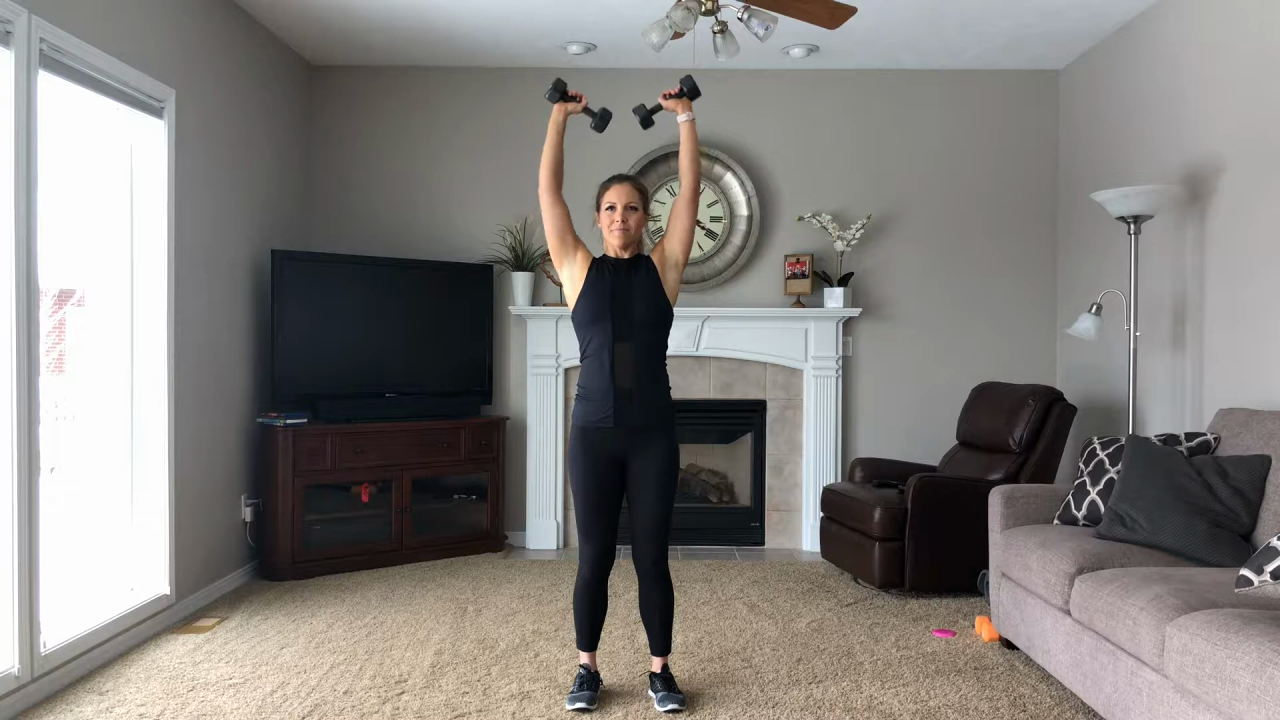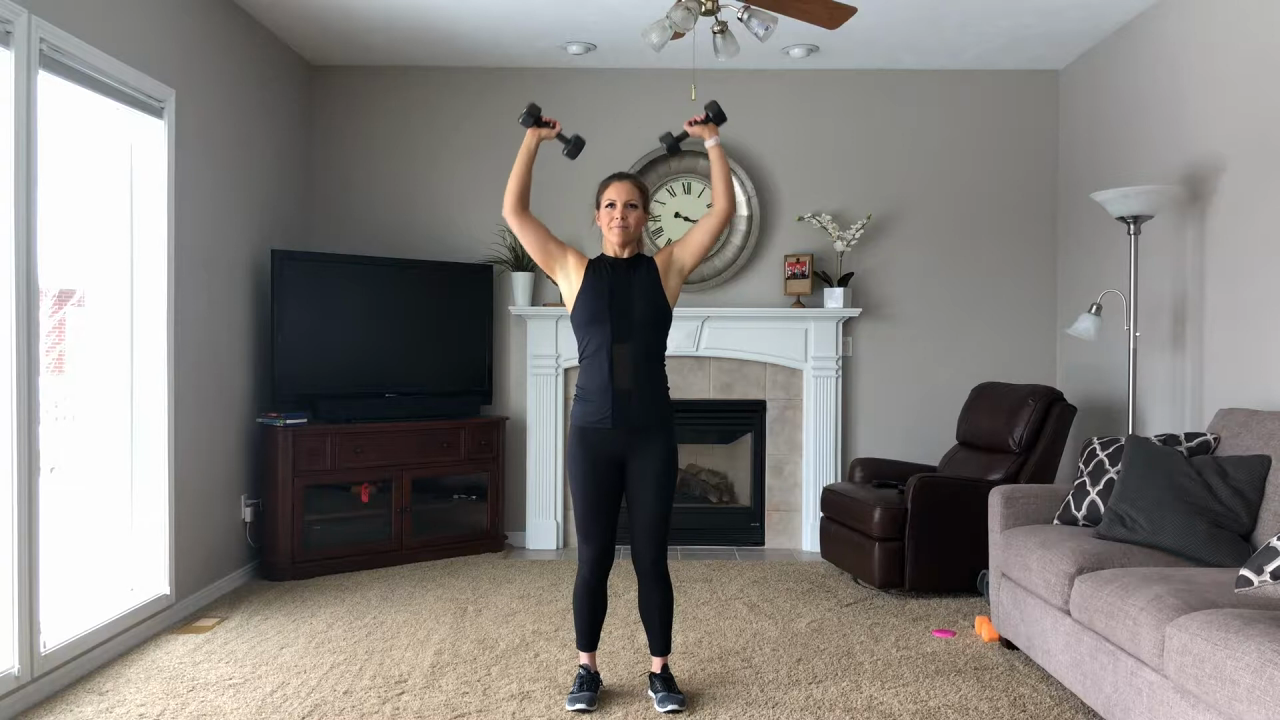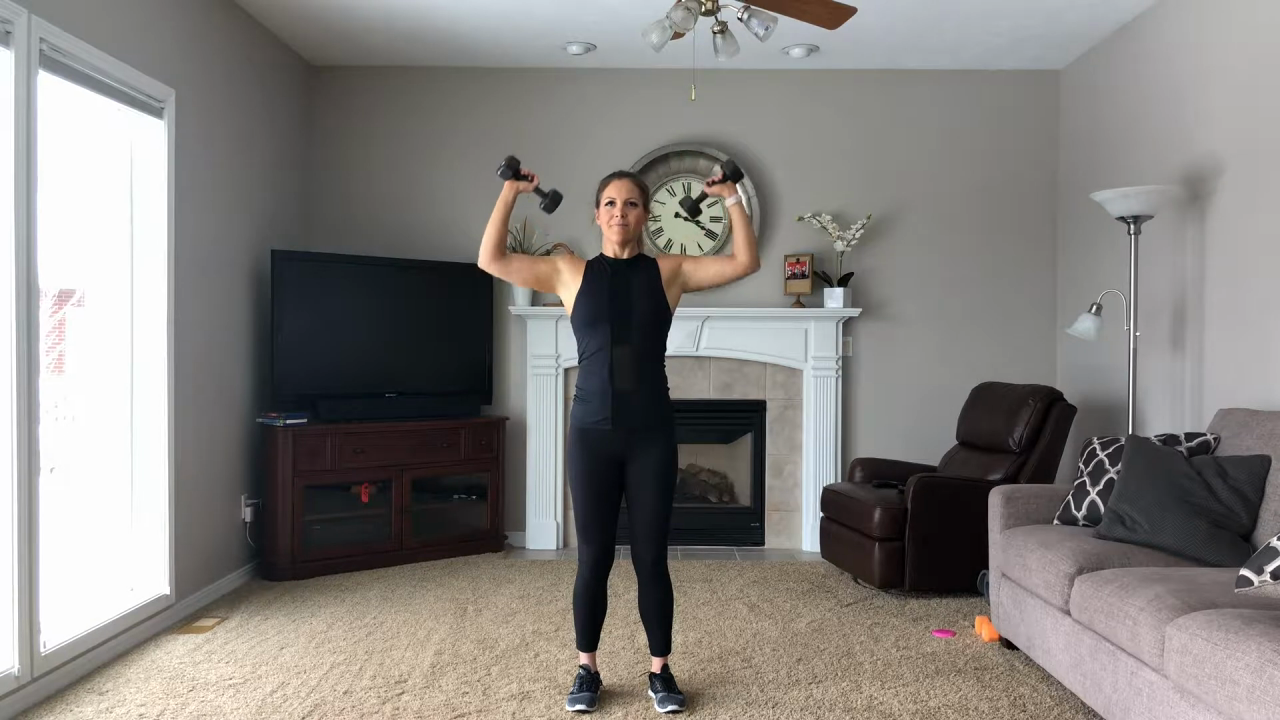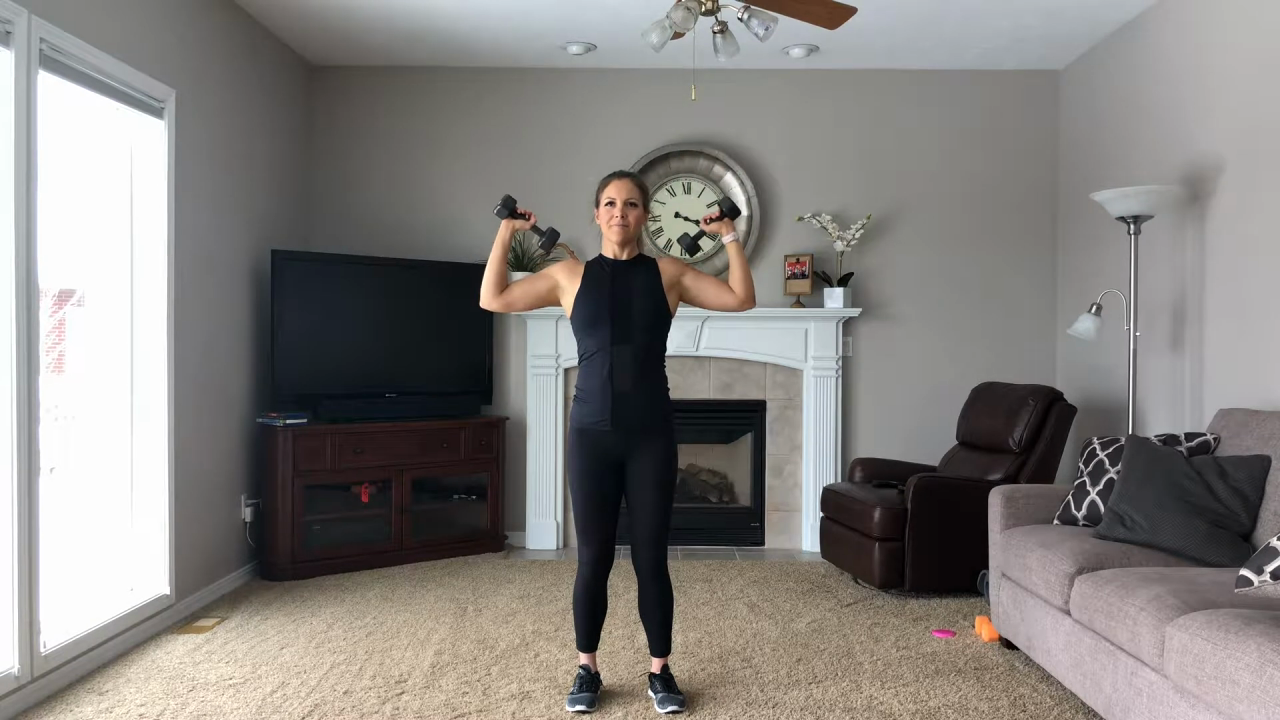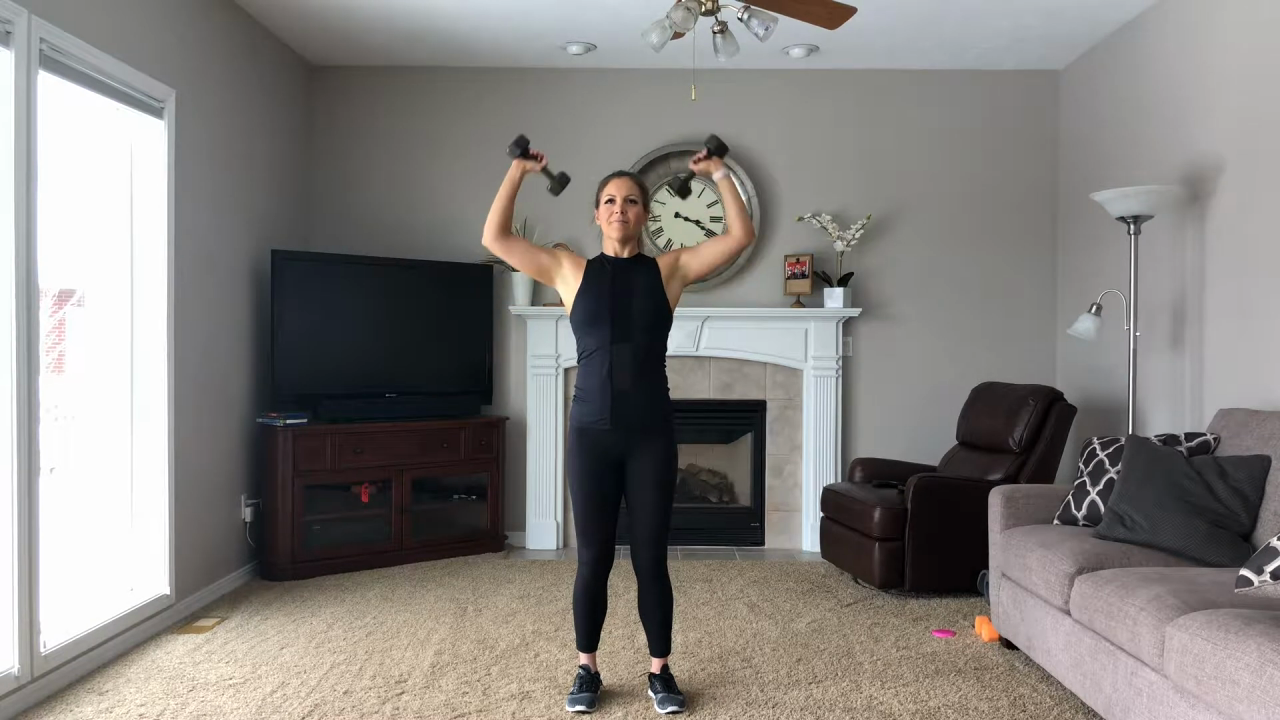
dt=0.4s
person 1, frame 1
left shoulder: (662, 267)
right shoulder: (578, 268)
left elbow: (690, 187)
right elbow: (547, 187)
left wrist: (684, 117)
right wrist: (560, 116)
left hip: (652, 435)
right hip: (593, 433)
left knee: (651, 558)
right knee: (594, 558)
right ankle: (587, 668)
person 1, frame 2
left shoulder: (665, 267)
right shoulder: (574, 270)
left elbow: (723, 210)
right elbow: (513, 211)
left wrist: (711, 143)
right wrist: (532, 141)
left hip: (651, 435)
right hip: (592, 434)
left knee: (651, 558)
right knee: (593, 558)
left ankle: (660, 670)
right ankle: (586, 669)
person 1, frame 3
left shoulder: (668, 271)
right shoulder: (571, 271)
left elbow: (746, 263)
right elbow: (490, 260)
left wrist: (730, 198)
right wrist: (509, 193)
left hip: (651, 434)
right hip: (592, 433)
left knee: (650, 558)
right knee: (593, 558)
left ankle: (660, 670)
right ankle: (587, 669)
person 1, frame 4
left shoulder: (667, 272)
right shoulder: (570, 273)
left elbow: (742, 298)
right elbow: (492, 299)
left wrist: (729, 236)
right wrist: (506, 232)
left hip: (651, 433)
right hip: (592, 432)
left knee: (651, 558)
right knee: (593, 559)
left ankle: (660, 671)
right ankle: (587, 670)
person 1, frame 5
left shoulder: (668, 269)
right shoulder: (571, 270)
left elbow: (741, 235)
right elbow: (495, 237)
left wrist: (718, 175)
right wrist: (519, 172)
left hip: (651, 432)
right hip: (591, 431)
left knee: (650, 558)
right knee: (593, 558)
left ankle: (660, 670)
right ankle: (586, 669)
